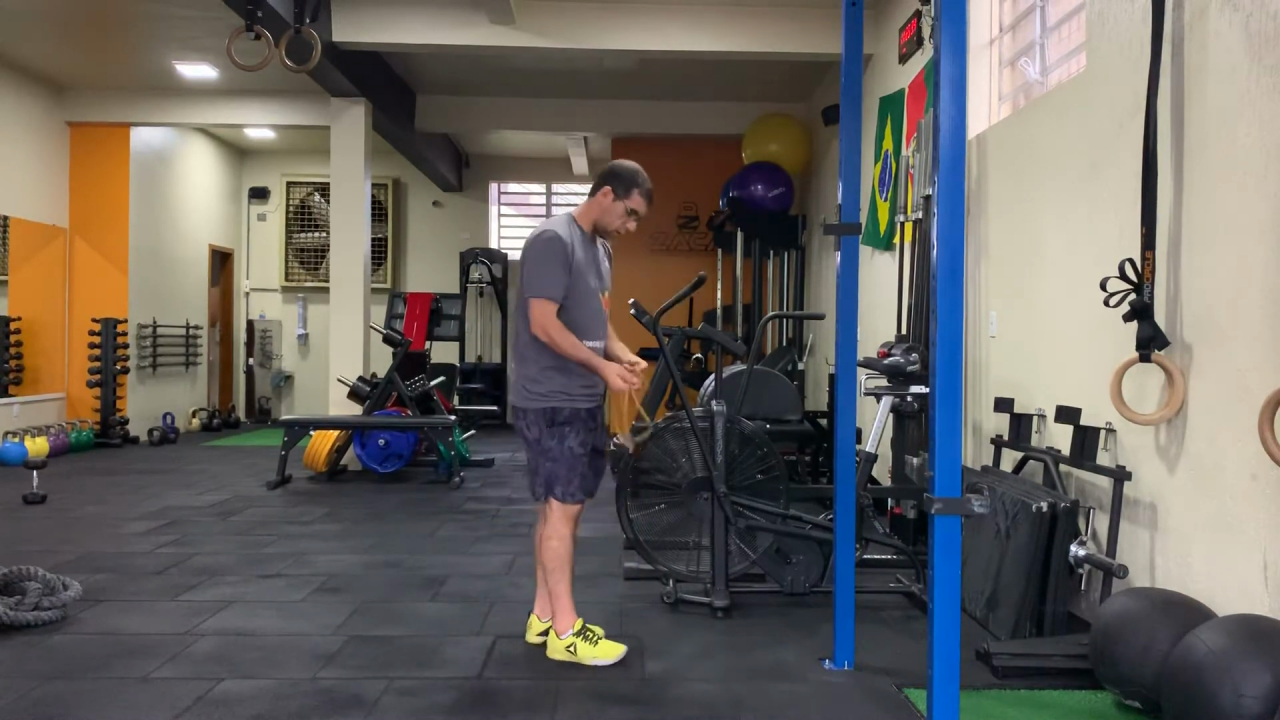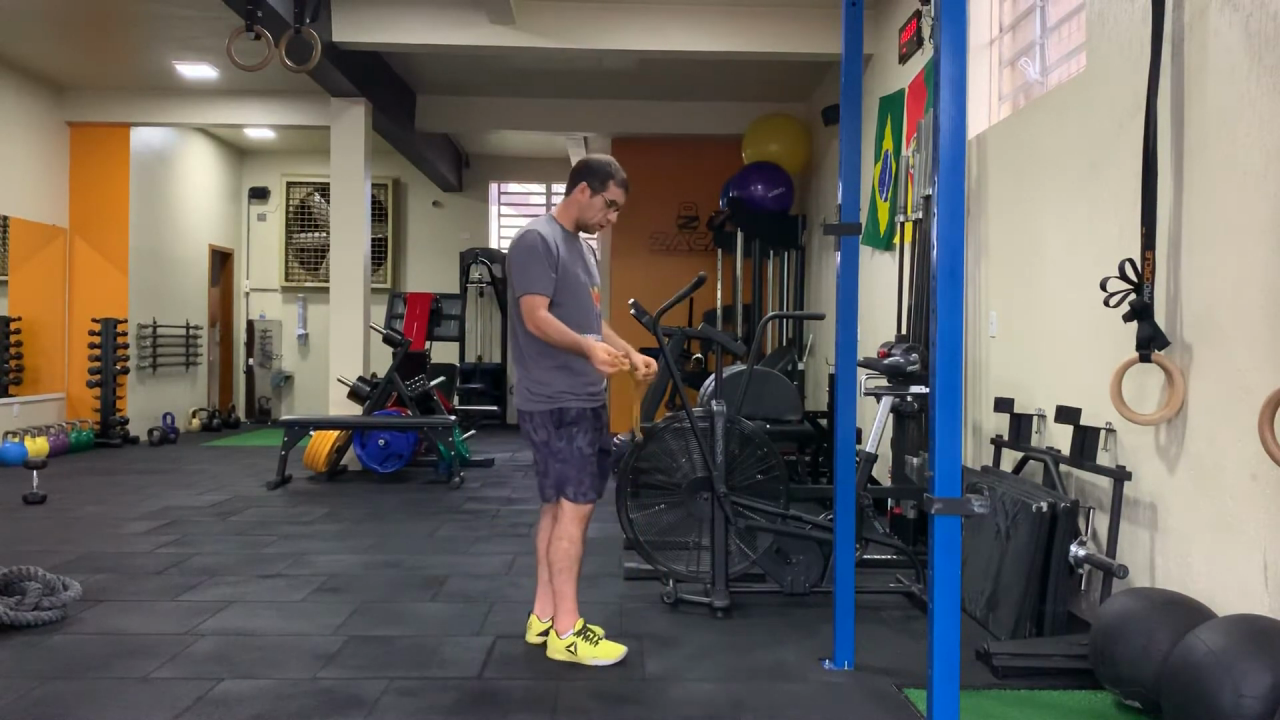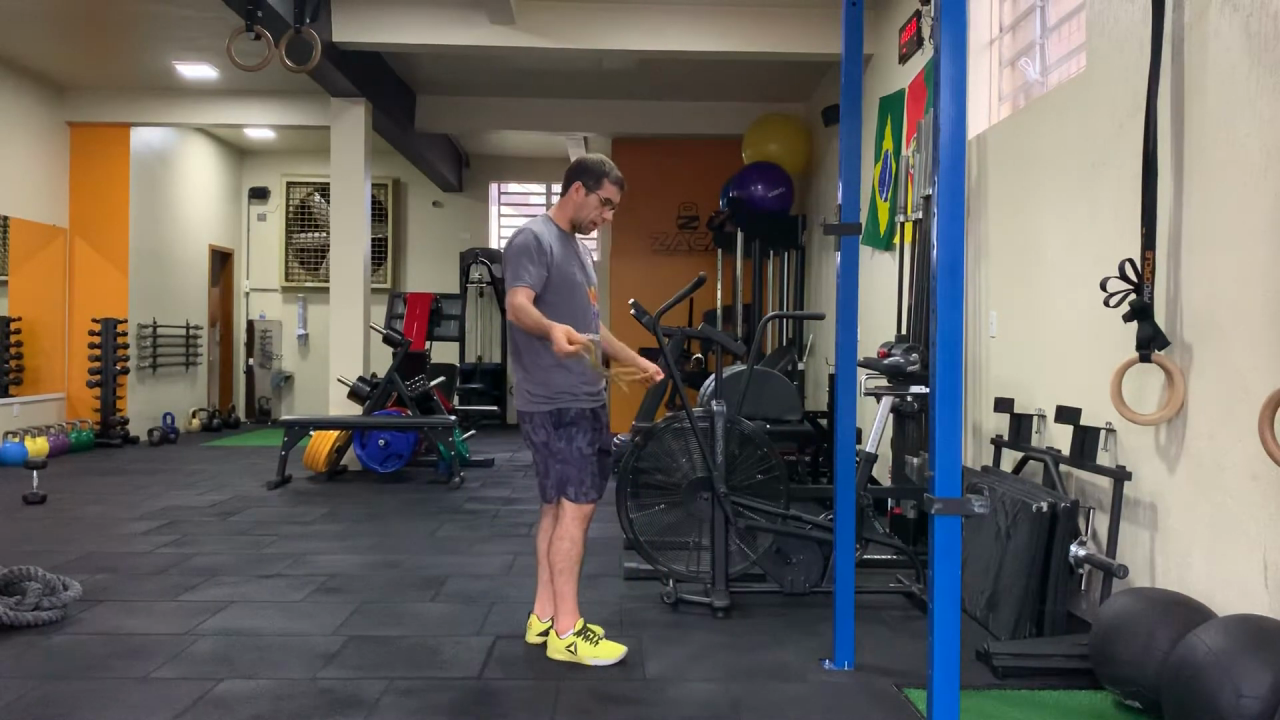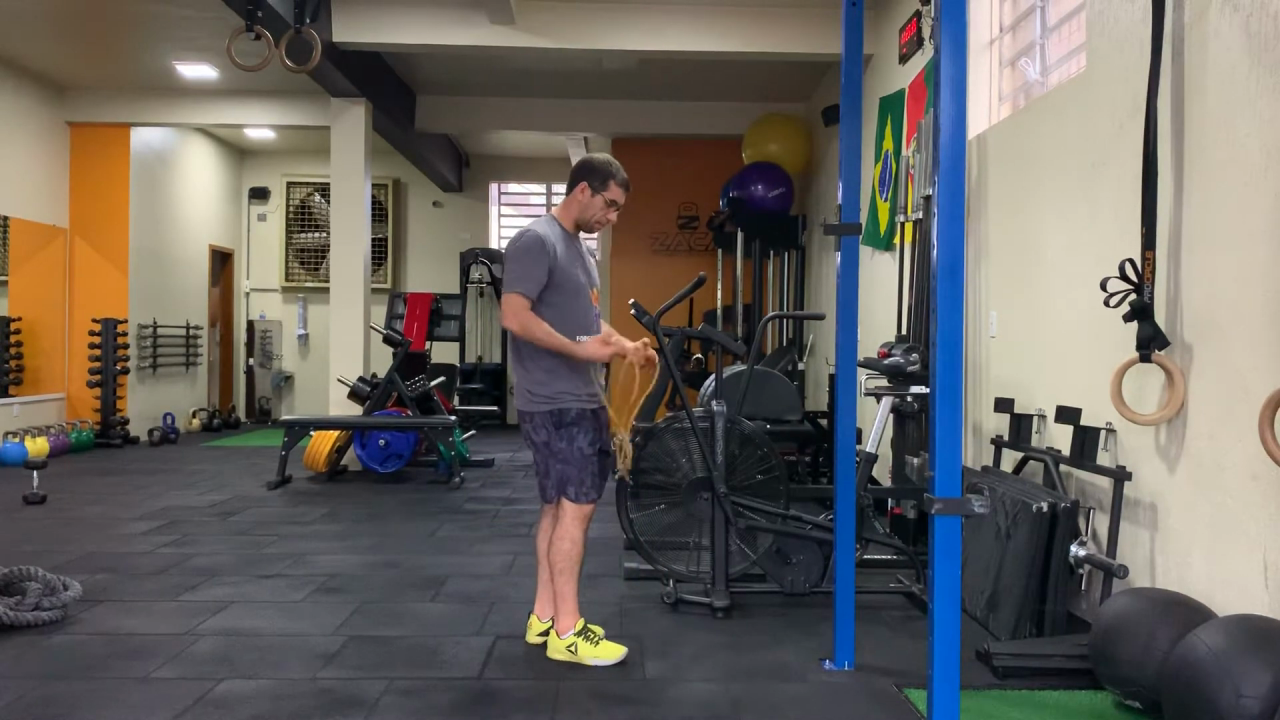
dt=0.4s
person 1, frame 1
left shoulder: (599, 248)
right shoulder: (552, 240)
right elbow: (543, 324)
left wrist: (624, 356)
right wrist: (602, 368)
left hip: (581, 400)
right hip: (550, 401)
left knee: (560, 505)
right knee: (563, 508)
left ankle: (545, 615)
right ankle: (564, 631)
person 1, frame 2
left shoulder: (583, 247)
right shoulder: (536, 241)
right elbow: (535, 317)
left wrist: (632, 355)
right wrist: (587, 349)
left hip: (583, 399)
right hip: (554, 403)
left knee: (559, 505)
right knee: (574, 507)
left ankle: (544, 616)
right ankle: (566, 631)
person 1, frame 3
left shoulder: (577, 247)
right shoulder: (533, 240)
right elbow: (517, 304)
left wrist: (635, 360)
right wrist: (552, 330)
left hip: (582, 399)
right hip: (554, 404)
left knee: (559, 506)
right knee: (575, 508)
left ankle: (545, 616)
right ankle: (566, 632)
person 1, frame 4
left shoulder: (578, 247)
right shoulder: (536, 242)
right elbow: (515, 317)
left wrist: (624, 345)
right wrist: (584, 350)
left hip: (579, 400)
right hip: (553, 403)
left knee: (560, 506)
right knee: (575, 508)
left ankle: (545, 617)
right ankle: (566, 632)
